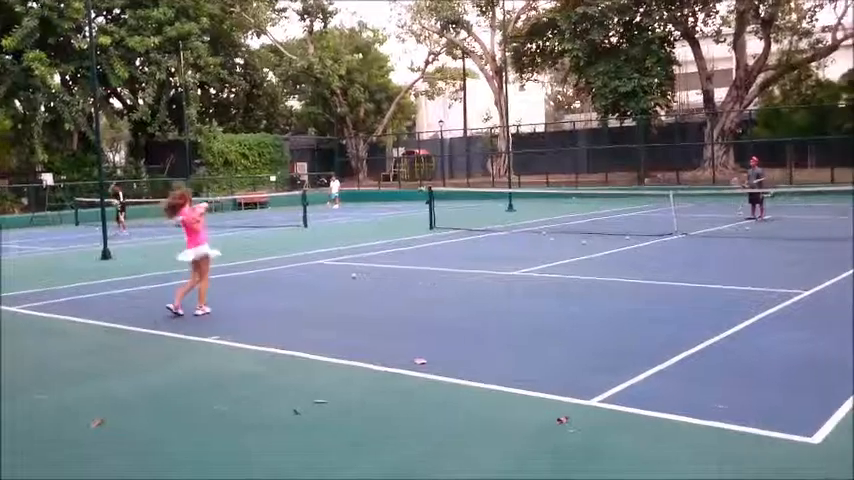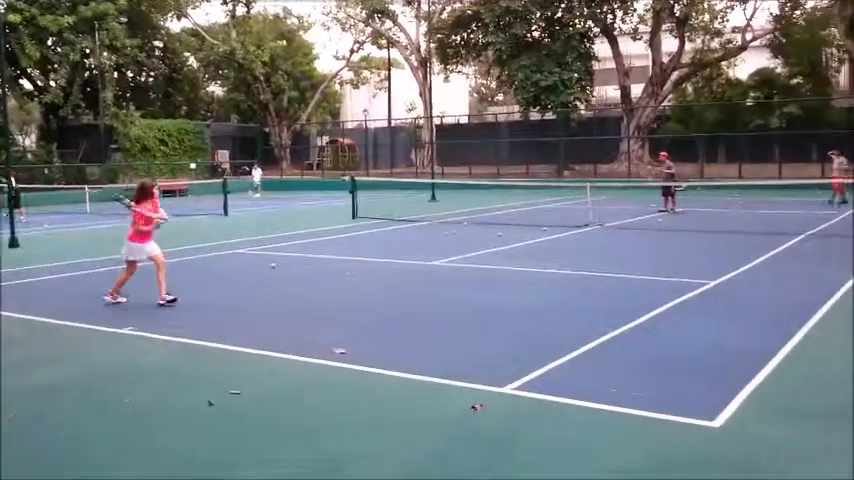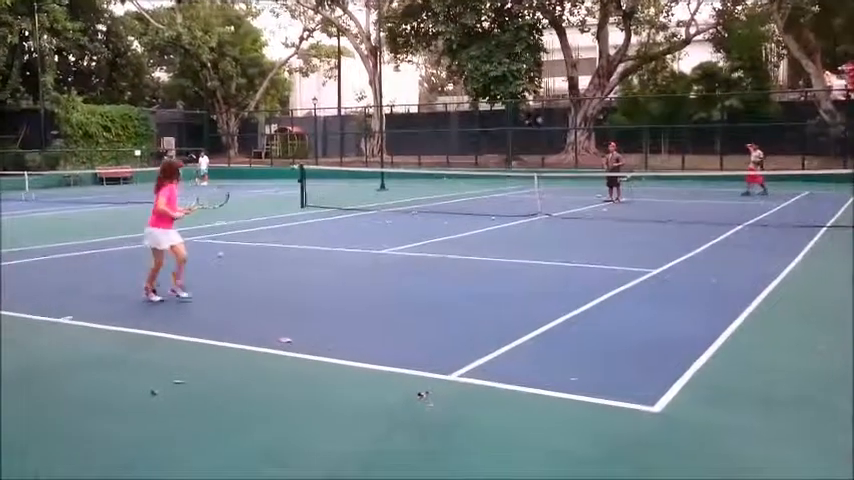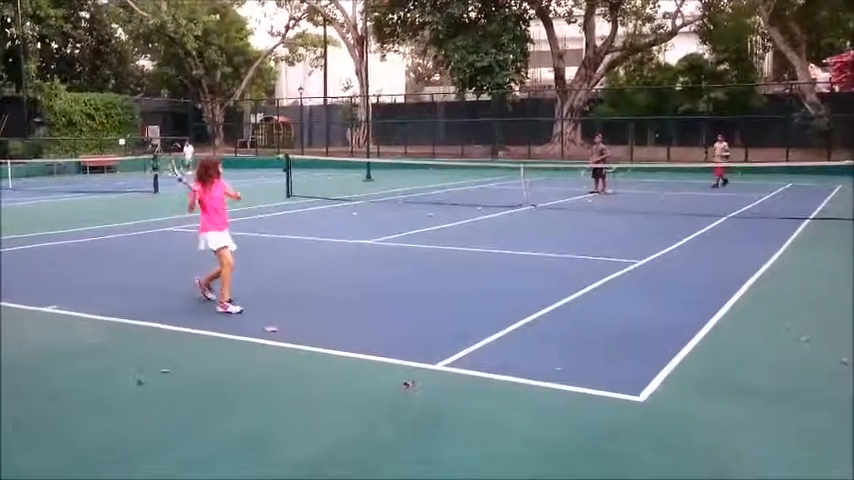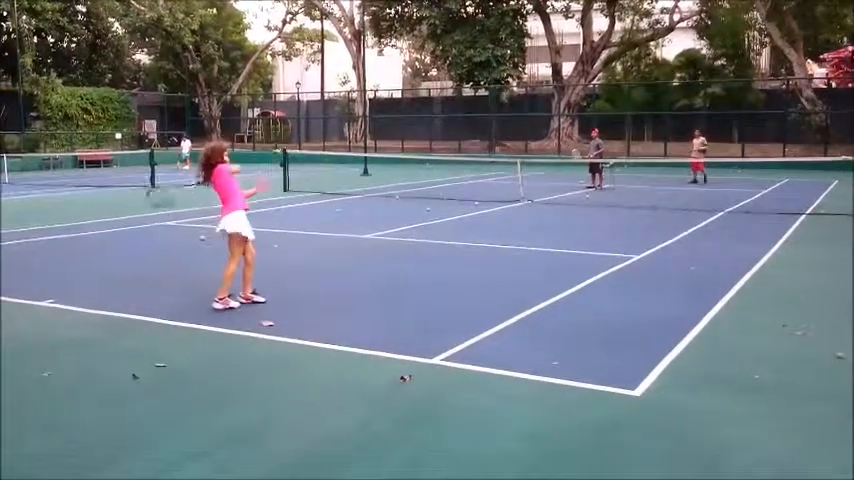
dt=0.7s
person 1, frame 1
left shoulder: (190, 210)
right shoulder: (184, 214)
left elbow: (203, 206)
right elbow: (197, 230)
left wrist: (201, 208)
right wrist: (200, 213)
left hip: (194, 248)
right hip: (199, 247)
left knee: (195, 279)
right knee: (204, 278)
left ankle: (176, 304)
right ankle: (201, 306)
person 1, frame 2
left shoulder: (153, 202)
right shoulder: (139, 208)
left elbow: (163, 215)
right elbow: (138, 228)
left wrist: (155, 215)
right wrist: (152, 226)
left hip: (148, 242)
right hip: (136, 243)
left knee: (161, 263)
right knee: (130, 271)
left ankle: (163, 295)
right ankle: (112, 294)
person 1, frame 3
left shoulder: (171, 186)
right shoulder: (166, 187)
right elbow: (160, 207)
left wrist: (182, 210)
right wrist: (175, 215)
left hip: (168, 229)
right hip: (157, 229)
left knee: (182, 256)
right knee: (159, 263)
left ankle: (177, 286)
right ankle: (149, 290)
person 1, frame 4
left shoulder: (220, 183)
right shoulder: (199, 187)
left elbow: (236, 196)
right elbow: (191, 208)
left wrist: (234, 194)
right wrist: (193, 195)
left hip: (223, 230)
right hip: (210, 232)
left knee: (225, 266)
right knee: (228, 262)
left ankle: (203, 283)
right ankle: (224, 302)
person 1, frame 5
left shoulder: (221, 174)
right shoulder: (221, 168)
right elbow: (236, 168)
left wrist: (254, 190)
left hip: (237, 216)
right hip: (234, 216)
left knee: (250, 256)
right knee: (235, 259)
left ankle: (247, 293)
right ankle: (221, 298)
